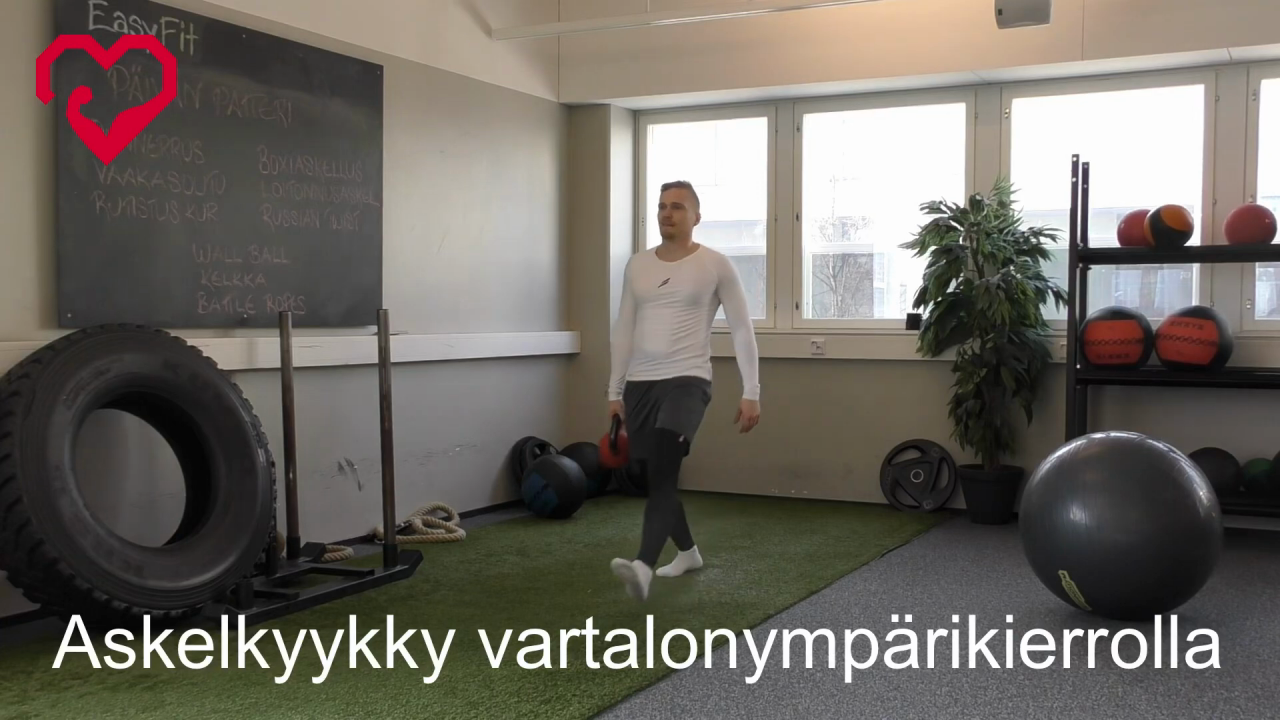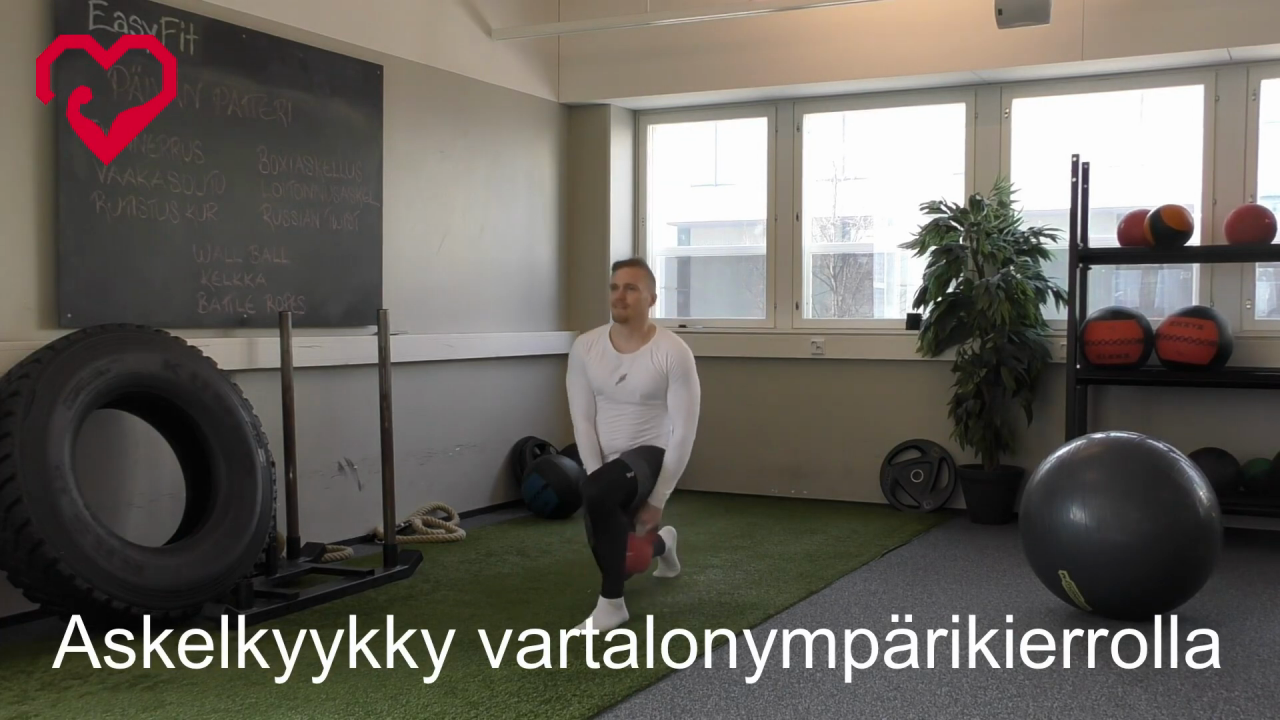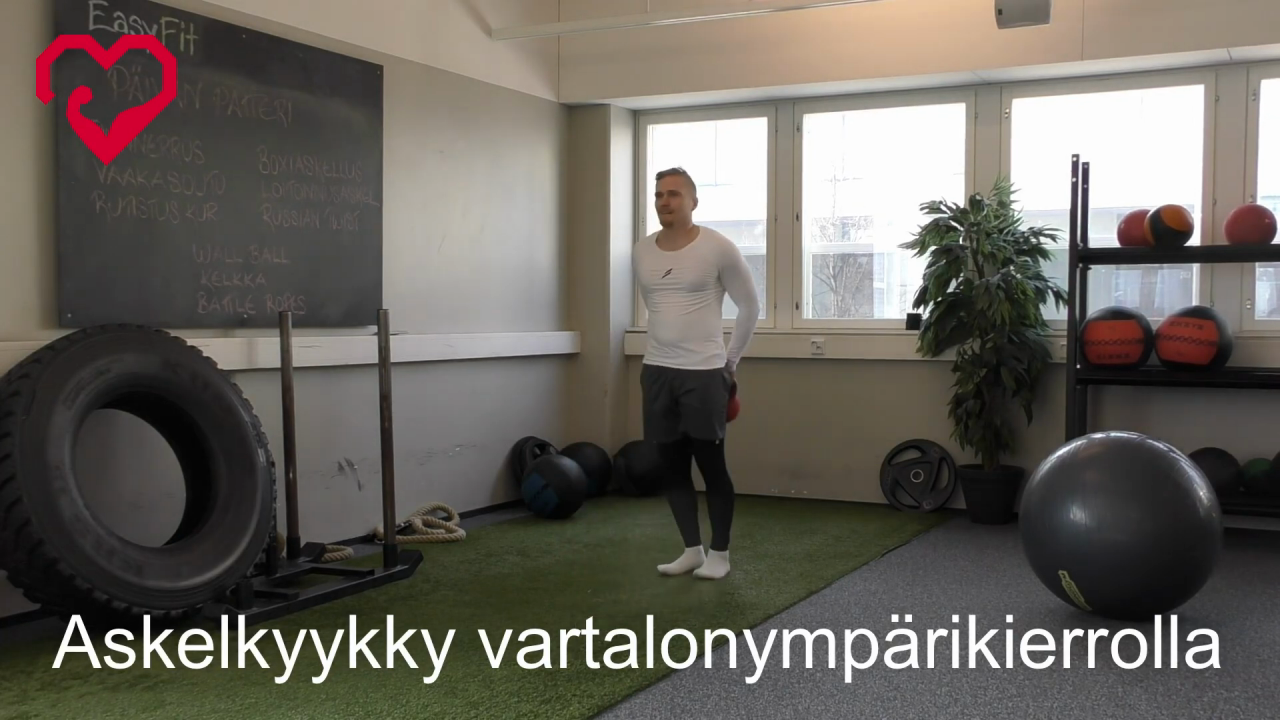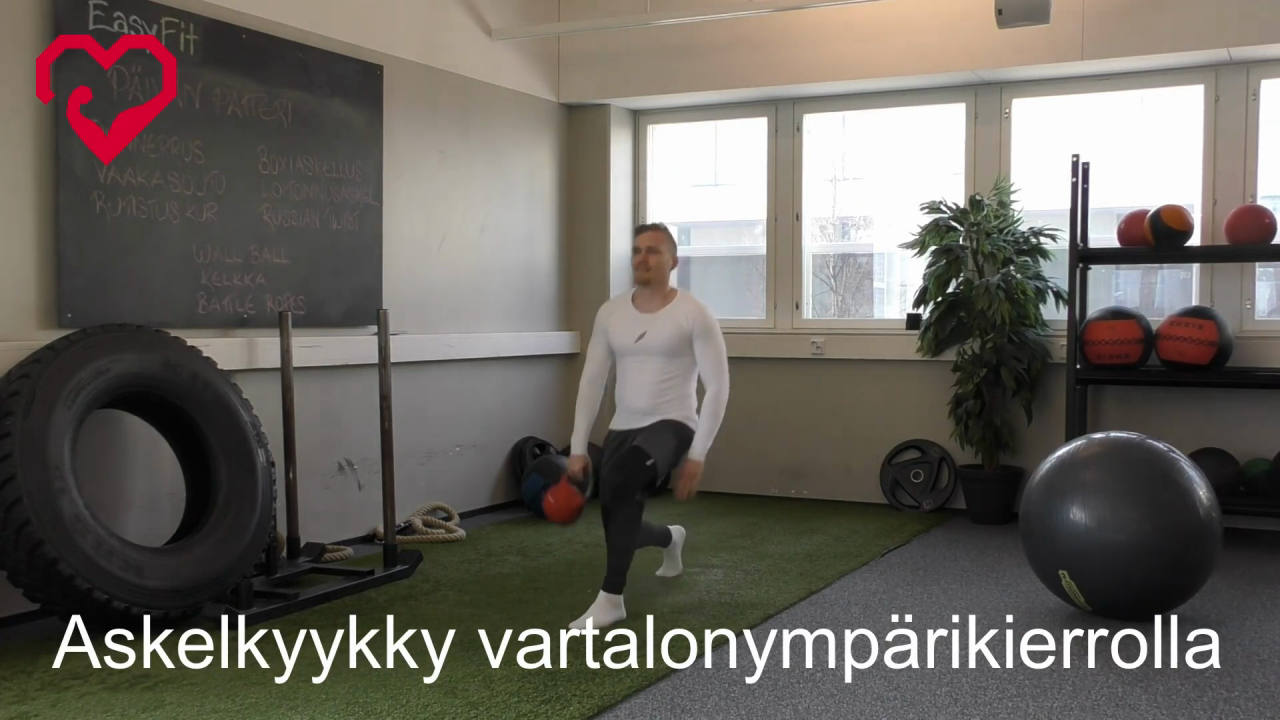
dt=1s
person 1, frame 1
left shoulder: (716, 265)
right shoulder: (637, 265)
left elbow: (742, 330)
right elbow: (624, 330)
left wrist: (751, 392)
right wrist: (615, 391)
left hip: (686, 381)
right hip: (640, 384)
left knee: (661, 471)
right knee: (655, 477)
left ankle: (643, 567)
right ankle: (688, 551)
person 1, frame 2
left shoulder: (673, 353)
right shoulder: (584, 348)
left elbow: (683, 432)
right elbow: (582, 421)
left wrist: (656, 501)
right wrist: (598, 479)
left hip: (648, 457)
right hip: (602, 464)
left knee: (597, 492)
left ankle: (611, 605)
right ankle: (661, 542)
person 1, frame 3
left shoulder: (718, 248)
right shoulder: (641, 252)
left elbow: (749, 307)
left wrist: (730, 359)
left hip: (704, 372)
right hip: (657, 371)
left knee: (711, 466)
right knee: (672, 466)
left ankle: (719, 553)
right ankle: (692, 549)
person 1, frame 4
left shoulder: (694, 313)
right shoulder: (610, 312)
left elbow: (718, 385)
right elbow: (592, 379)
left wrist: (697, 455)
right wrist: (578, 446)
left hip: (671, 426)
right hip: (623, 429)
left knee: (618, 484)
right knee: (618, 523)
left ankle: (610, 599)
right ankle: (670, 538)
